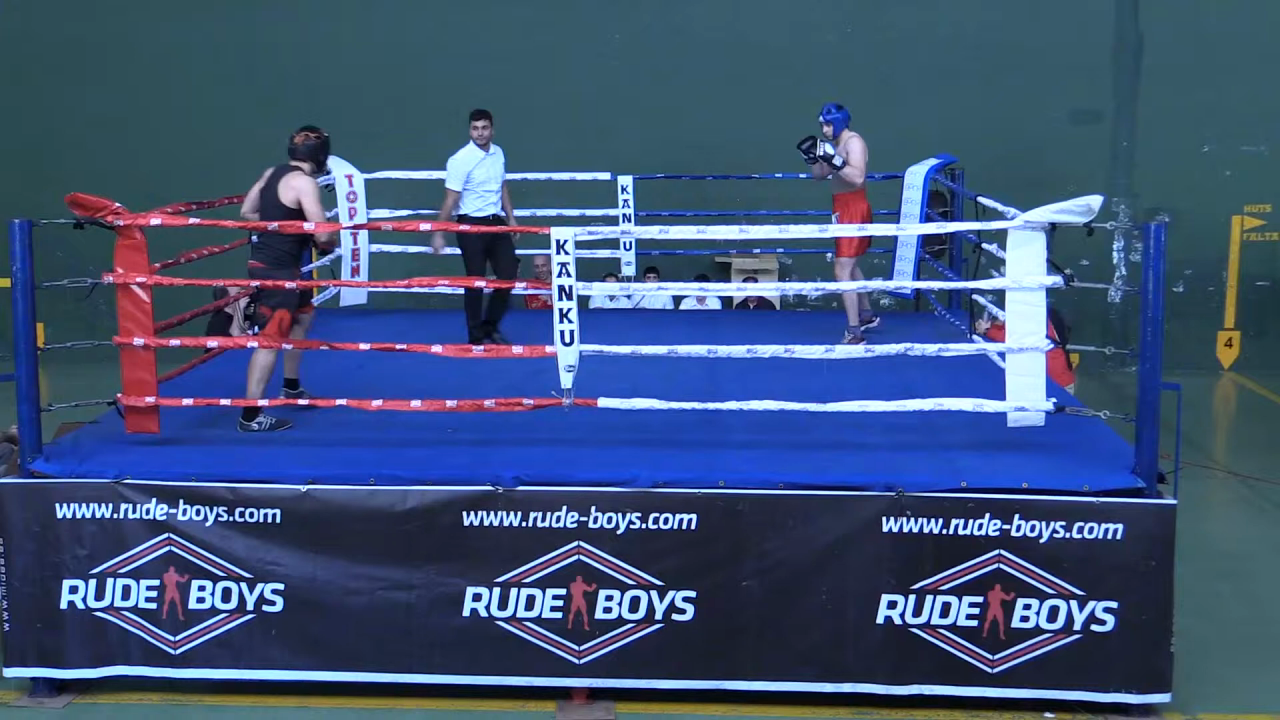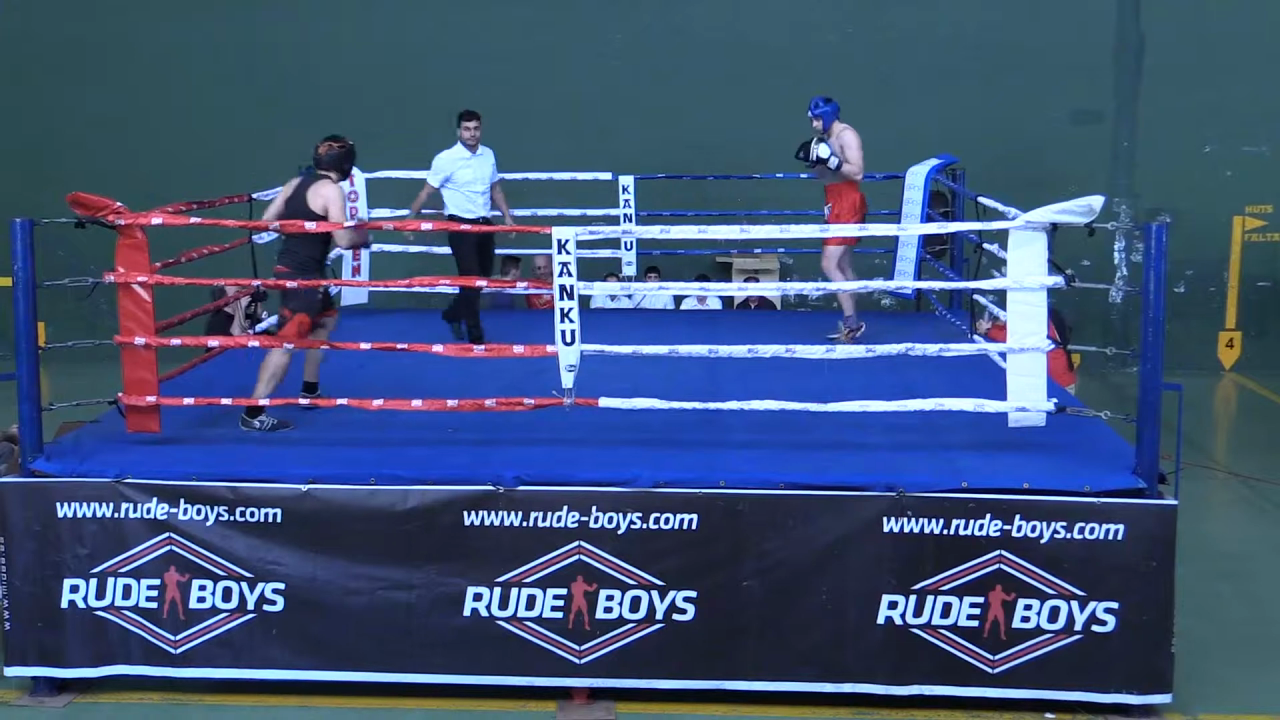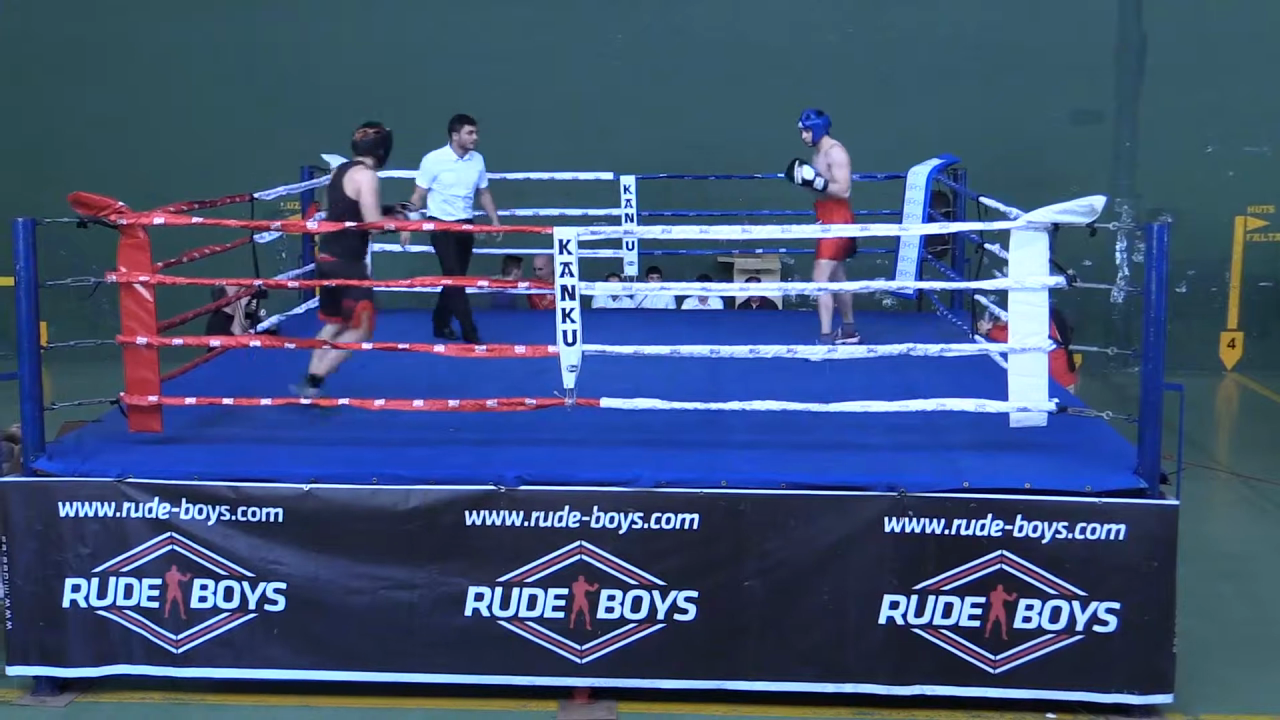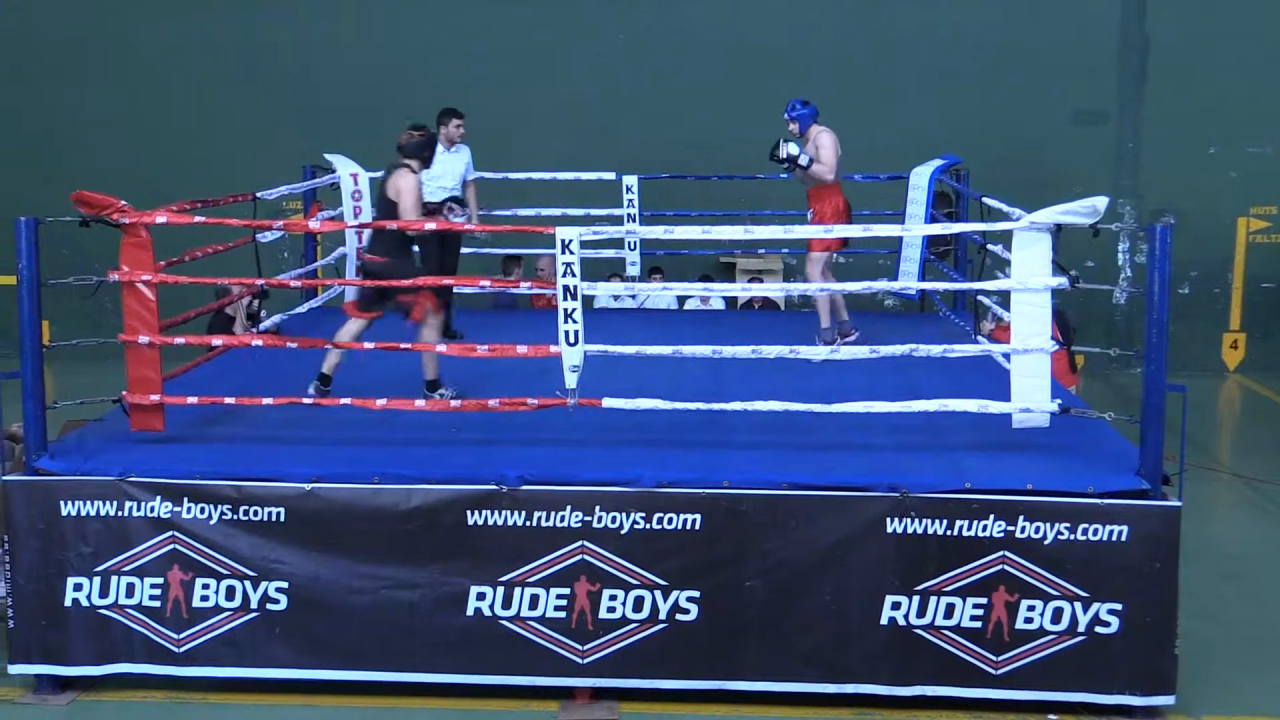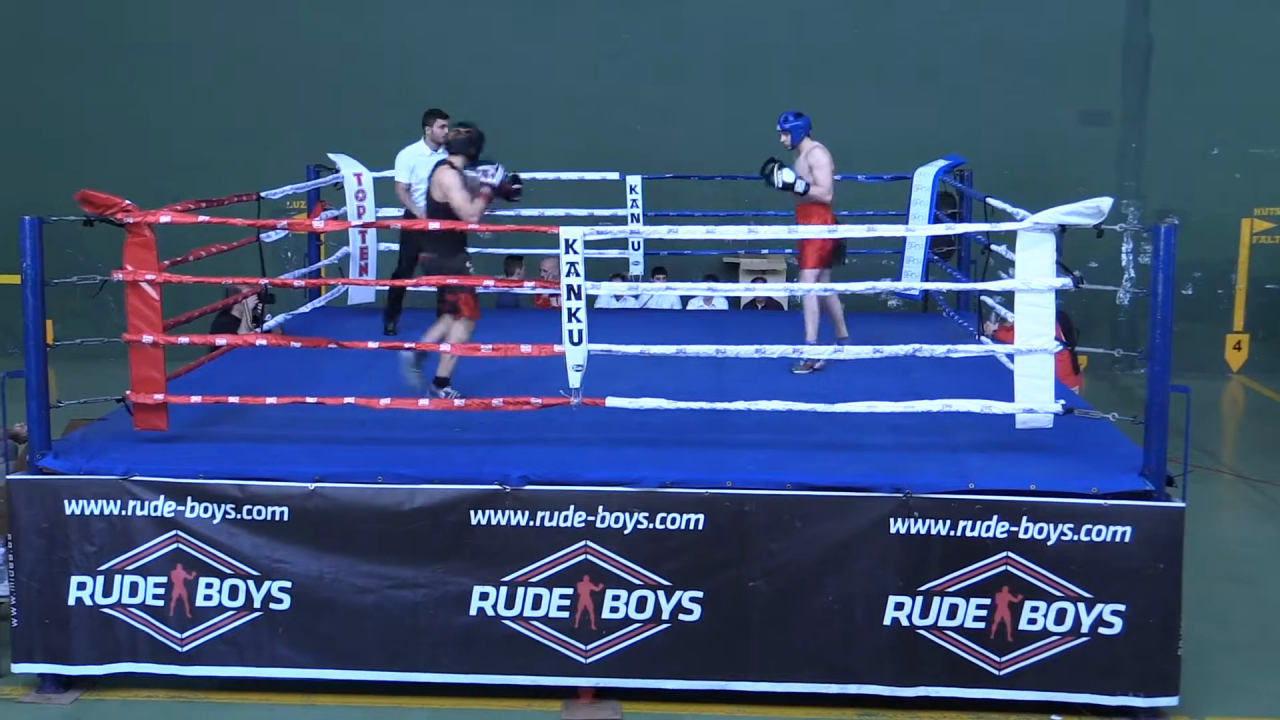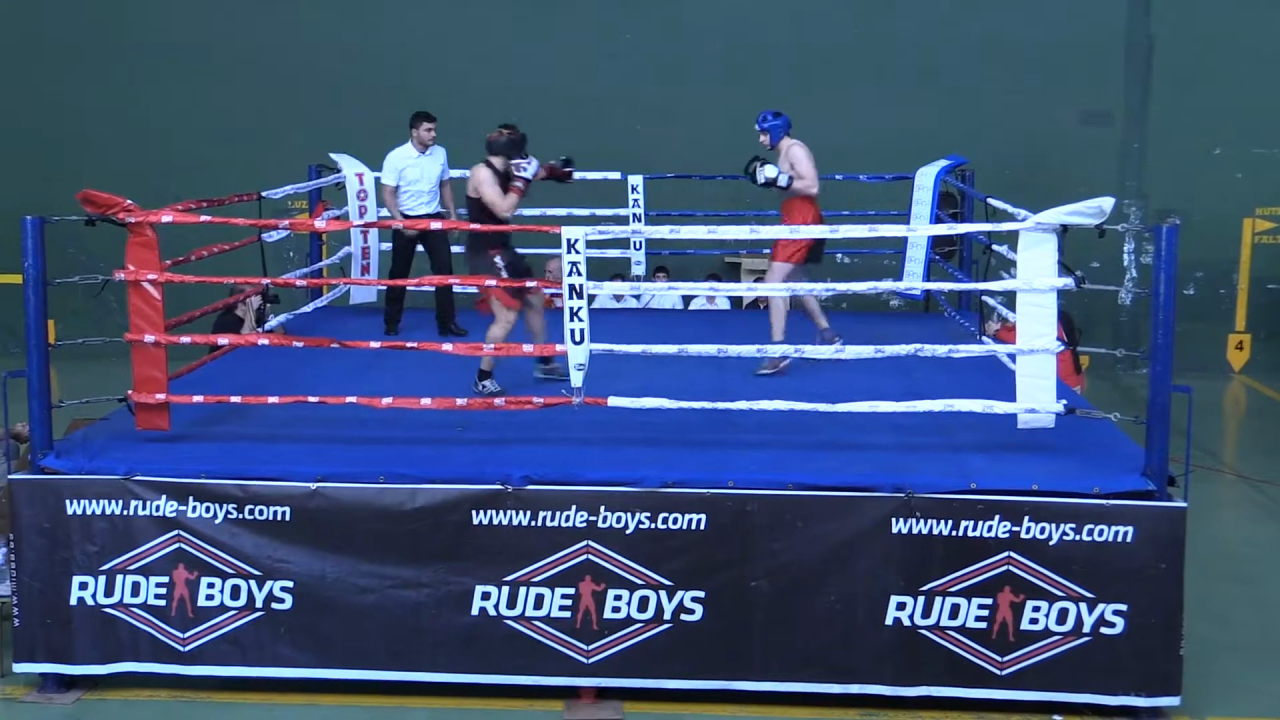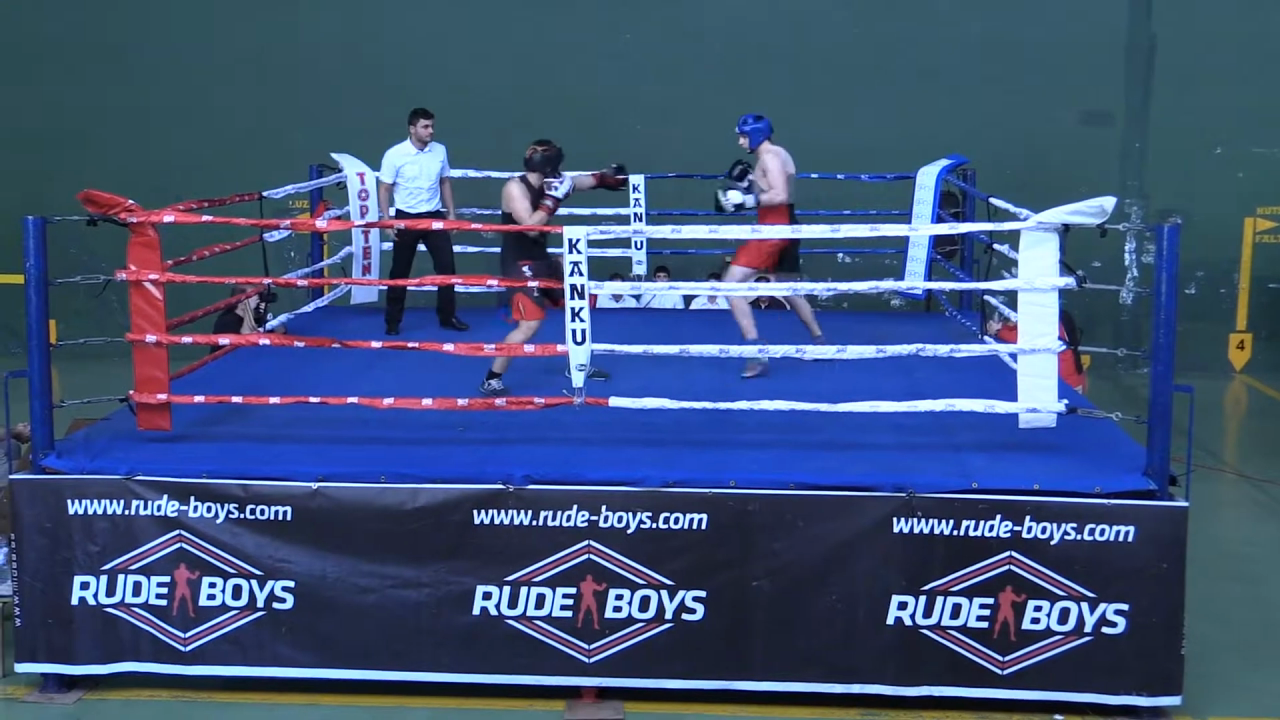
dt=0.2s
person 1, frame 1
left shoulder: (272, 173)
right shoulder: (304, 183)
left elbow: (247, 213)
right elbow: (322, 234)
right wrist: (330, 243)
left hip: (265, 263)
right hip: (278, 269)
left knee: (302, 317)
right knee: (271, 340)
left ankle: (291, 388)
right ankle: (249, 415)
person 1, frame 2
left shoulder: (298, 183)
right shoulder: (332, 190)
left elbow: (269, 218)
right elbow: (343, 240)
right wrist: (363, 236)
left hip: (289, 268)
right hip: (303, 274)
left knee: (327, 321)
right knee: (290, 343)
left ankle: (309, 391)
right ankle: (252, 413)
person 1, frame 3
left shoulder: (342, 170)
right shoulder: (366, 177)
right elbow: (374, 222)
left wrist: (387, 212)
right wrist: (398, 217)
left hip: (328, 257)
right hip: (346, 261)
left knee: (334, 323)
right knee: (360, 330)
left ankle: (309, 384)
right ankle: (312, 381)
person 1, frame 4
left shoulder: (396, 174)
right shoulder: (407, 180)
right elbow: (411, 227)
left hip: (375, 258)
right hip: (393, 262)
left knee: (359, 320)
right knee: (432, 316)
left ankle: (321, 383)
right ankle: (433, 387)
person 1, frame 5
left shoulder: (454, 172)
right shoulder: (448, 176)
left elbow: (467, 193)
right elbow: (470, 217)
left wrist: (498, 186)
right wrist: (488, 187)
left hip: (446, 253)
right hip: (443, 256)
left knee: (458, 314)
right knee: (466, 319)
left ankle: (416, 353)
right ankle: (441, 385)
person 1, frame 6
left shoulder: (504, 171)
right shoulder: (482, 174)
left elbow: (535, 171)
right elbow: (505, 211)
left wrist: (553, 170)
right wrist: (521, 179)
left hip: (502, 250)
right hip: (484, 255)
left knee: (535, 300)
right knee: (507, 315)
left ankle: (546, 364)
right ankle: (483, 378)
person 1, frame 7
left shoulder: (546, 184)
right shoulder: (515, 188)
left elbow: (581, 181)
right elbow: (531, 228)
left wrist: (607, 177)
right wrist: (553, 198)
left hip: (543, 260)
right hip: (519, 265)
right knee: (530, 324)
right ankle: (491, 378)
person 2, frame 1
left shoulder: (854, 142)
right shoulder: (836, 144)
left elbow: (858, 178)
right elbow: (820, 174)
left wrist: (834, 158)
right wrist: (812, 156)
left hip: (854, 212)
right hip: (843, 211)
left knee: (842, 273)
right knee: (850, 267)
left ankle: (854, 333)
right ankle: (867, 315)
person 2, frame 2
left shoulder: (847, 135)
right shoulder: (828, 138)
left elbow: (857, 172)
left wrist: (830, 160)
right wrist: (812, 159)
left hip: (848, 205)
right hip: (836, 205)
left knee: (829, 264)
right knee: (842, 265)
left ankle: (848, 322)
right ankle: (853, 323)
person 2, frame 3
left shoulder: (835, 151)
right shoulder: (819, 152)
left elbow: (844, 192)
left wrist: (814, 180)
right wrist: (803, 177)
left hip: (837, 220)
right hip: (829, 219)
left knee: (820, 277)
right knee: (836, 275)
left ankle: (826, 341)
right ankle: (848, 329)
person 2, frame 4
left shoulder: (824, 137)
right shoulder: (808, 141)
left elbow: (828, 173)
left wrist: (800, 159)
right wrist: (790, 162)
left hip: (830, 209)
right hip: (820, 210)
left knee: (813, 272)
right knee: (822, 271)
left ankle: (827, 335)
right ankle: (845, 328)
person 2, frame 5
left shoulder: (817, 154)
right shoulder: (802, 154)
left elbow: (826, 195)
left wrist: (795, 184)
right wrist: (783, 178)
left hip: (819, 225)
right hip: (811, 224)
left knee: (806, 285)
right ankle: (844, 341)
person 2, frame 6
left shoulder: (795, 150)
right shoulder: (786, 152)
left elbow: (812, 187)
left wrist: (778, 178)
right wrist: (766, 174)
left hip: (802, 222)
right hip: (796, 223)
left knee: (772, 282)
right knee: (794, 284)
right ankle: (828, 336)
person 2, frame 7
left shoulder: (769, 156)
right shoulder: (776, 153)
left elbow: (781, 196)
left wrist: (746, 199)
right wrist: (748, 181)
right hip: (785, 228)
left knee: (731, 284)
left ankle: (756, 353)
right ankle: (818, 341)
person 3, frame 1
left shoulder: (498, 153)
right shoulder: (461, 160)
right elbow: (451, 199)
left wrist: (510, 217)
right wrist: (439, 233)
left hip: (496, 222)
right hip: (471, 224)
left knee: (508, 274)
right knee: (476, 280)
left ankle: (490, 326)
right ankle: (476, 334)
person 3, frame 2
left shoulder: (488, 155)
right shoulder: (446, 159)
left elbow: (495, 189)
right elbow: (426, 192)
left wrist: (507, 216)
right wrist: (410, 220)
left hip: (485, 225)
right hip: (460, 225)
left knee: (482, 278)
right knee: (470, 280)
left ankle: (454, 314)
right ankle: (476, 335)
person 3, frame 3
left shoulder: (477, 160)
right shoulder: (433, 160)
left elbow: (483, 193)
right elbow: (418, 196)
left wrist: (494, 220)
left hip: (464, 226)
right hip: (440, 227)
left knee: (457, 278)
right knee: (455, 279)
left ankle: (441, 324)
right ankle: (469, 333)
person 3, frame 4
left shoulder: (464, 152)
left elbow: (469, 185)
left wrist: (473, 215)
left hip: (455, 220)
left knee: (449, 273)
right knee: (431, 271)
left ankle: (444, 323)
person 3, frame 5
left shoulder: (449, 154)
right shoulder: (408, 155)
right elbow: (402, 192)
right wrist: (421, 216)
right hip: (415, 220)
right knee: (405, 271)
right ankle: (391, 318)
person 3, frame 6
left shoulder: (440, 153)
right shoulder: (395, 158)
right elbow: (388, 194)
left wrist: (452, 214)
right wrist: (400, 220)
left hip: (434, 218)
right hip: (407, 221)
left knee: (444, 269)
right knee: (399, 272)
left ankle: (447, 322)
right ankle: (392, 321)
person 3, frame 7
left shoulder: (440, 151)
right shoulder: (394, 155)
right elbow: (384, 190)
left wrist: (451, 213)
right wrist: (385, 221)
left hip: (434, 216)
right hip: (406, 218)
left knee: (447, 266)
right knee: (400, 271)
left ankle: (448, 316)
right ankle: (392, 320)
